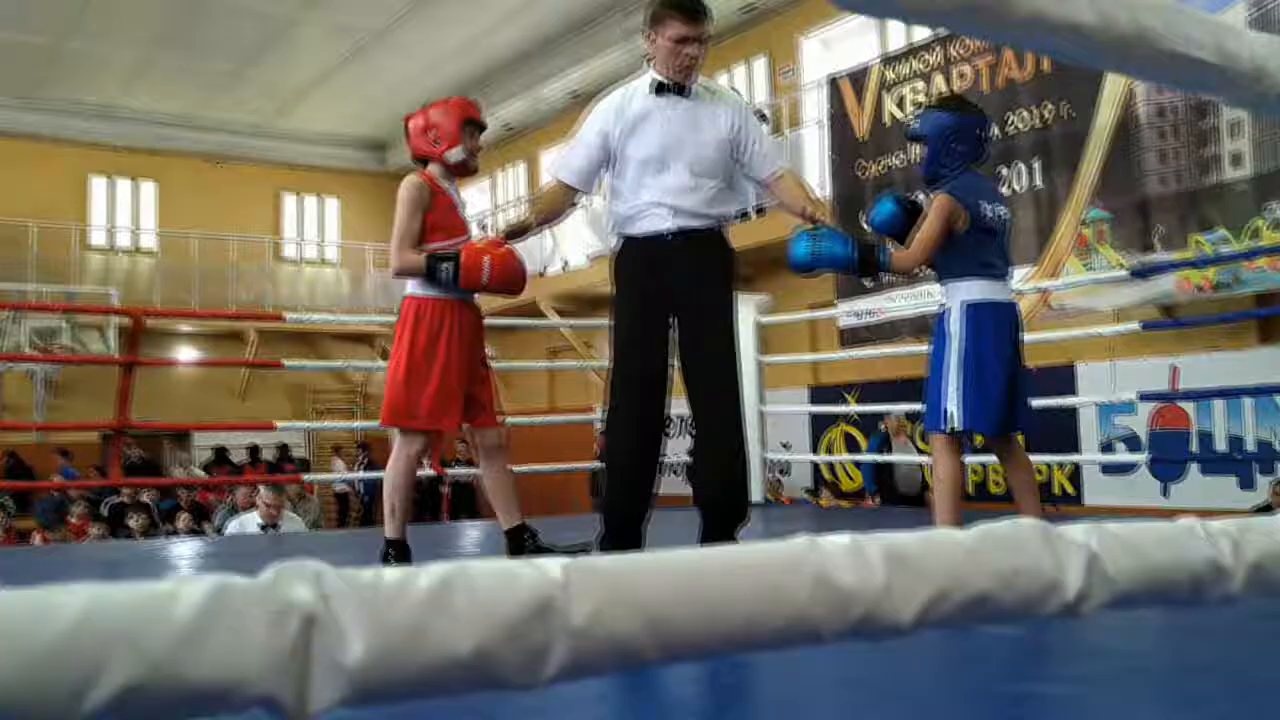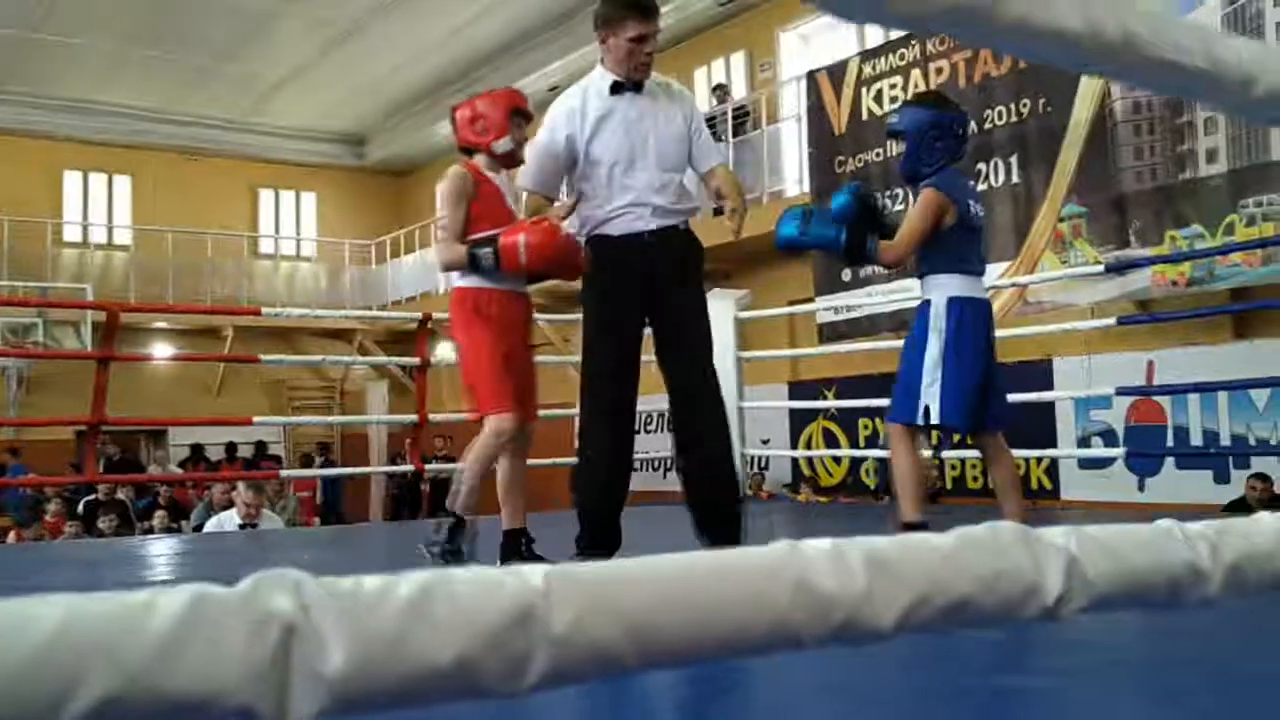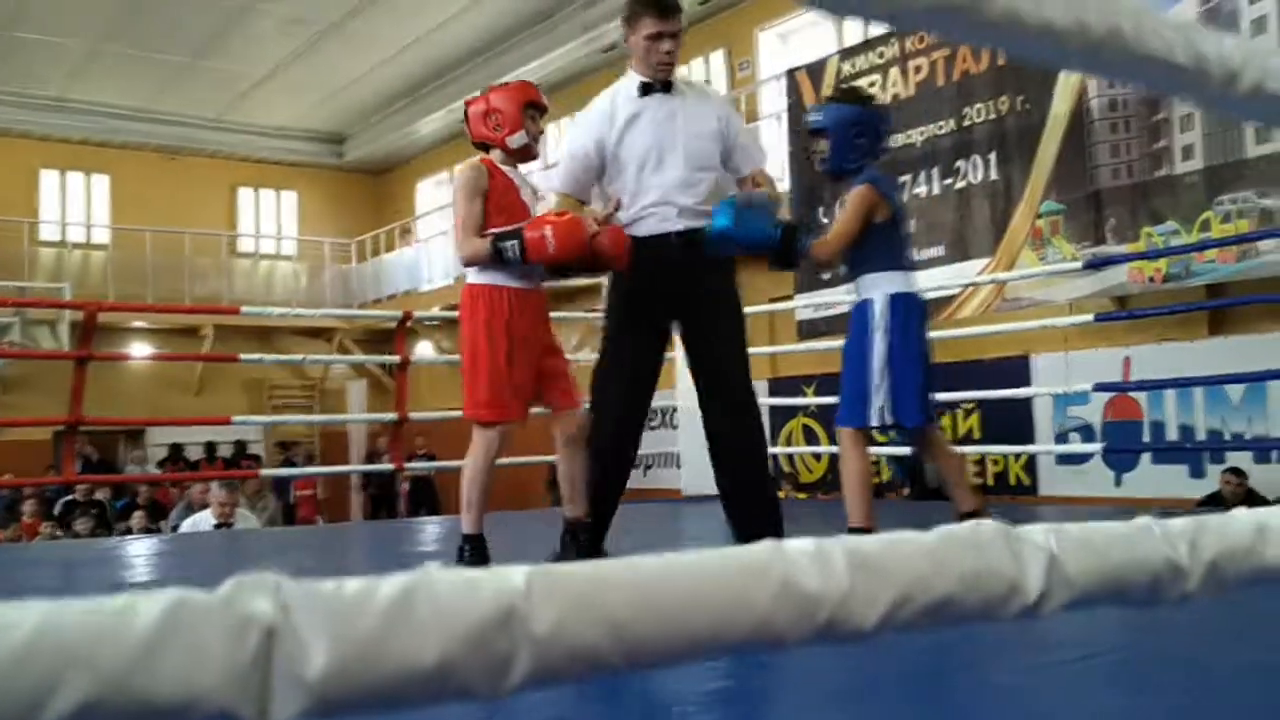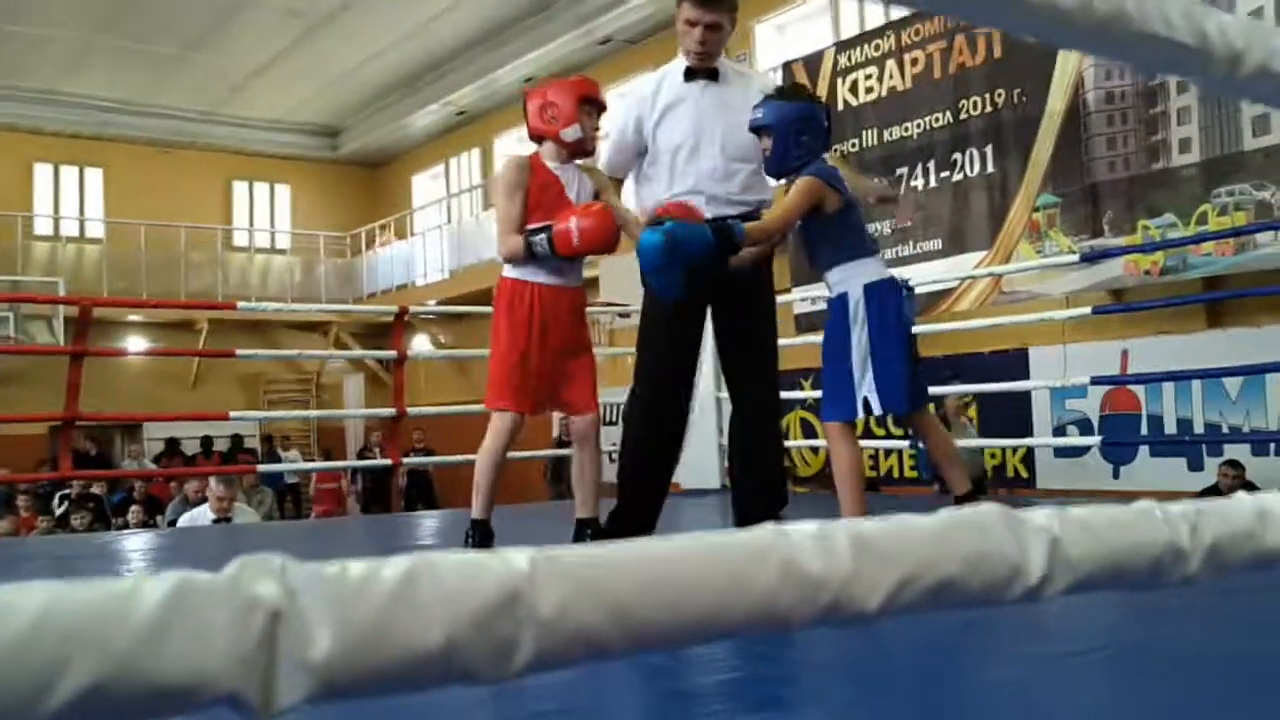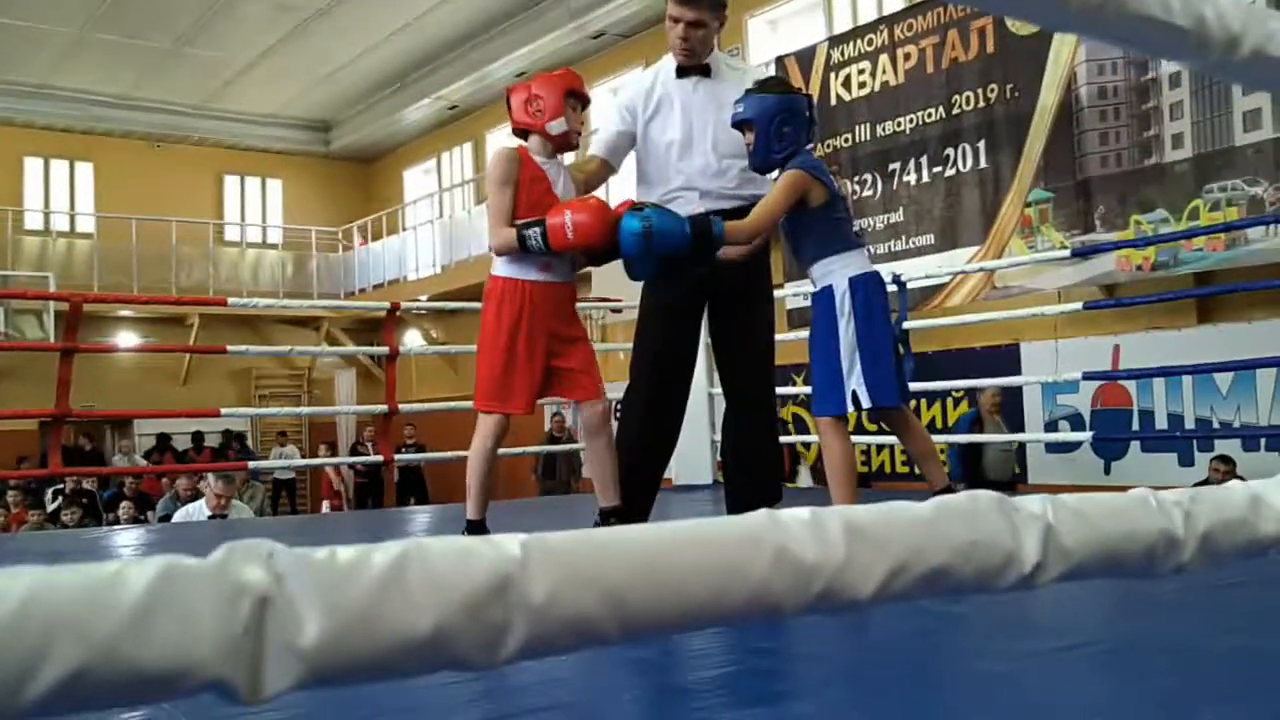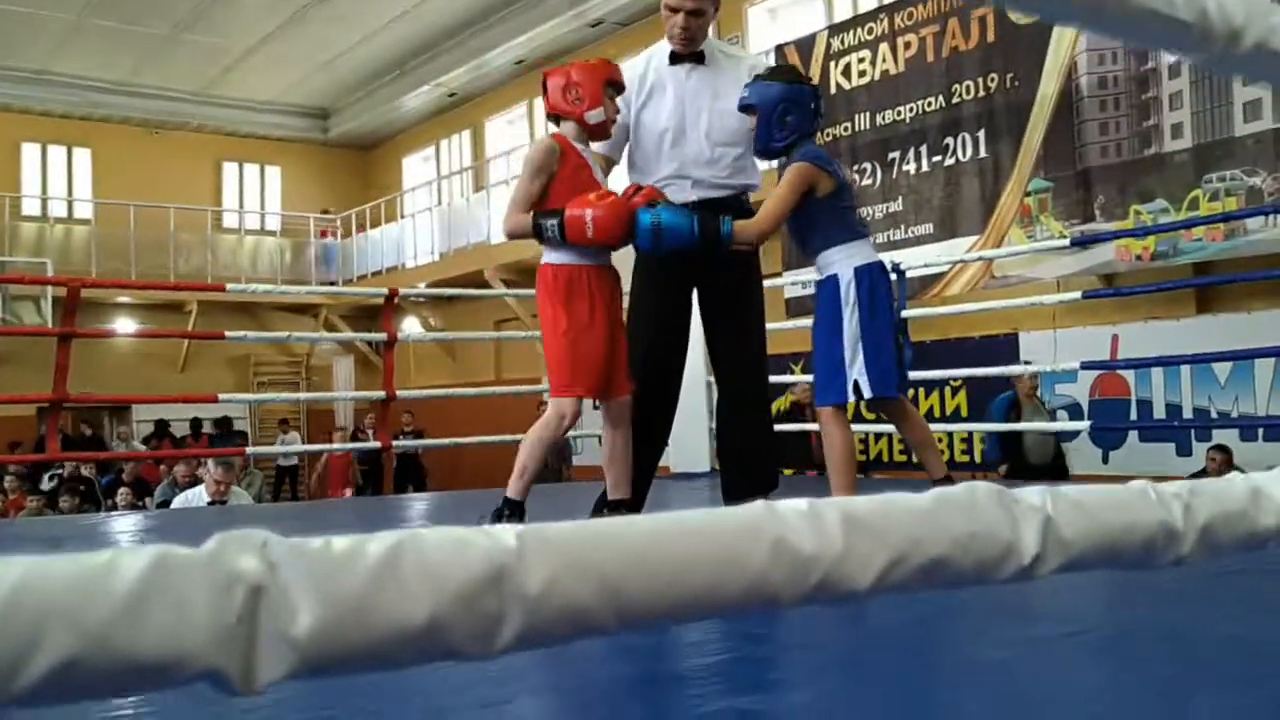
dt=0.4s
person 1, frame 1
left shoulder: (729, 108)
right shoulder: (617, 108)
left elbow: (775, 175)
right elbow: (568, 183)
left wrist: (816, 212)
right wrist: (528, 221)
left hip: (704, 253)
right hip: (642, 256)
left knee: (715, 389)
right knee: (634, 393)
left ankle: (721, 532)
right ankle: (620, 538)
person 1, frame 2
left shoulder: (678, 101)
right shoulder: (572, 109)
left elbow: (711, 167)
right elbow: (536, 193)
left wrist: (730, 196)
left hip: (674, 250)
right hip: (611, 256)
left knee: (696, 386)
right knee: (607, 395)
left ankle: (722, 529)
right ankle: (597, 540)
person 1, frame 3
left shoulder: (711, 104)
right shoulder: (604, 112)
left elbow: (750, 172)
right elbow: (568, 197)
left hip: (707, 253)
right hip: (643, 260)
left knee: (729, 391)
right knee: (618, 398)
left ankle: (759, 530)
right ankle: (586, 531)
person 1, frame 4
left shoulder: (758, 91)
right shoulder: (648, 95)
right elbow: (609, 174)
left hip: (743, 243)
left knee: (754, 382)
right knee: (659, 386)
left ankle: (760, 519)
right ankle: (629, 525)
person 1, frame 5
left shoulder: (752, 85)
right shoulder: (643, 90)
right elbow: (599, 160)
left knee: (749, 377)
right knee: (654, 380)
left ankle: (753, 512)
right ankle: (622, 515)
person 1, frame 6
left shoulder: (746, 71)
right shoulder: (635, 75)
right elbow: (600, 153)
left hip: (729, 222)
left knee: (742, 365)
right knee: (649, 366)
left ankle: (750, 501)
person 2, frame 1
left shoulder: (450, 193)
right shoulder: (417, 186)
right elbow: (399, 261)
left wrist: (492, 268)
right wrist: (458, 267)
left hip: (461, 322)
right hip: (431, 320)
left knee: (490, 438)
right knee: (415, 439)
left ankle: (521, 543)
right ankle: (394, 553)
person 2, frame 2
left shoulder: (506, 187)
right shoulder: (461, 177)
right elbow: (447, 253)
left wrist: (548, 259)
right wrist: (503, 251)
left hip: (512, 312)
right hip: (477, 307)
left knee: (519, 433)
right knee: (503, 421)
left ankle: (515, 545)
right ankle: (454, 524)
person 2, frame 3
left shoulder: (525, 185)
right shoulder: (476, 173)
right elbow: (467, 249)
left wrist: (589, 252)
right wrist: (531, 244)
left hip: (532, 310)
right hip: (492, 307)
left knee: (573, 421)
right knee: (491, 431)
left ankle: (577, 536)
right ankle: (471, 548)
person 2, frame 4
left shoulder: (591, 180)
right shoulder: (519, 169)
left elbow: (634, 231)
right elbow: (508, 246)
right wrist: (556, 239)
left hip: (570, 308)
right hip: (524, 301)
left knee: (586, 421)
right knee: (507, 418)
left ankle: (588, 532)
right ankle: (478, 533)
person 2, frame 5
left shoulder: (566, 175)
right shoulder: (508, 162)
left elbow: (577, 255)
right elbow: (499, 239)
left wrist: (608, 235)
right wrist: (553, 232)
left hip: (559, 306)
right hip: (514, 299)
left knee: (596, 412)
right knee: (495, 419)
left ankle: (613, 524)
right ankle: (474, 531)
person 2, frame 6
left shoulder: (590, 159)
right shoulder: (550, 149)
left elbow: (596, 231)
right elbow: (512, 224)
left wrist: (627, 219)
right wrist: (569, 224)
left hip: (601, 285)
right hip: (566, 284)
left knee: (619, 404)
right knee: (566, 406)
left ankle: (618, 515)
right ankle: (508, 511)
person 3, frame 1
left shoulder: (949, 195)
right shoulder: (991, 192)
left elbow: (910, 261)
left wrist: (846, 253)
right wrist: (915, 225)
left hip: (968, 316)
right hip: (1001, 313)
left knee: (944, 436)
right knee: (1004, 437)
person 3, frame 2
left shoulder: (935, 190)
right shoulder: (961, 188)
left elbow: (895, 254)
right elbow: (916, 250)
left wrist: (834, 235)
right wrist: (872, 223)
left hip: (947, 312)
right hip: (971, 311)
left knee: (902, 427)
right knee: (986, 434)
left ankle: (911, 537)
person 3, frame 3
left shoulder: (865, 186)
right shoulder: (873, 185)
left elbow: (827, 251)
right elbow: (838, 251)
left wrist: (770, 235)
right wrist: (775, 240)
left hip: (884, 309)
right hip: (897, 308)
left knee: (851, 430)
right knee: (920, 426)
left ankle: (860, 540)
right ankle: (975, 519)
person 3, frame 4
left shoulder: (812, 179)
right shoulder: (813, 179)
left elbow: (764, 231)
right elbow: (768, 246)
left wrist: (703, 238)
right wrist: (705, 266)
left hip: (861, 298)
right hip: (871, 296)
left knee: (838, 422)
right knee: (913, 412)
right ankle: (967, 505)
person 3, frame 5
left shoulder: (798, 174)
right shoulder: (802, 173)
left elbow: (749, 230)
right elbow: (756, 244)
left wrist: (683, 232)
right wrist: (689, 253)
left hip: (846, 294)
right hip: (850, 293)
left knee: (829, 416)
right knee: (890, 409)
person 3, frame 6
left shoulder: (804, 165)
right shoulder: (808, 162)
left elbow: (759, 230)
right elbow: (761, 230)
left wrist: (689, 226)
right wrist: (690, 225)
left hip: (850, 283)
right hip: (855, 283)
left knee: (831, 406)
right knee: (889, 400)
right ankle: (949, 492)
